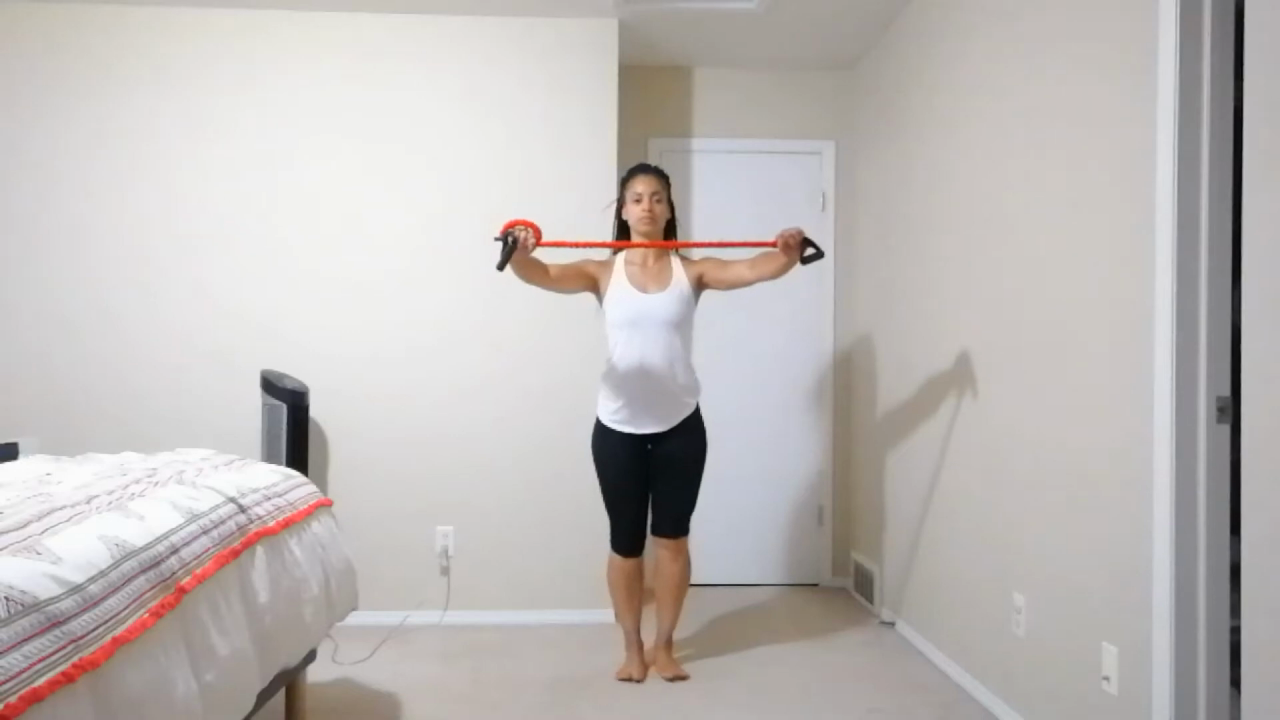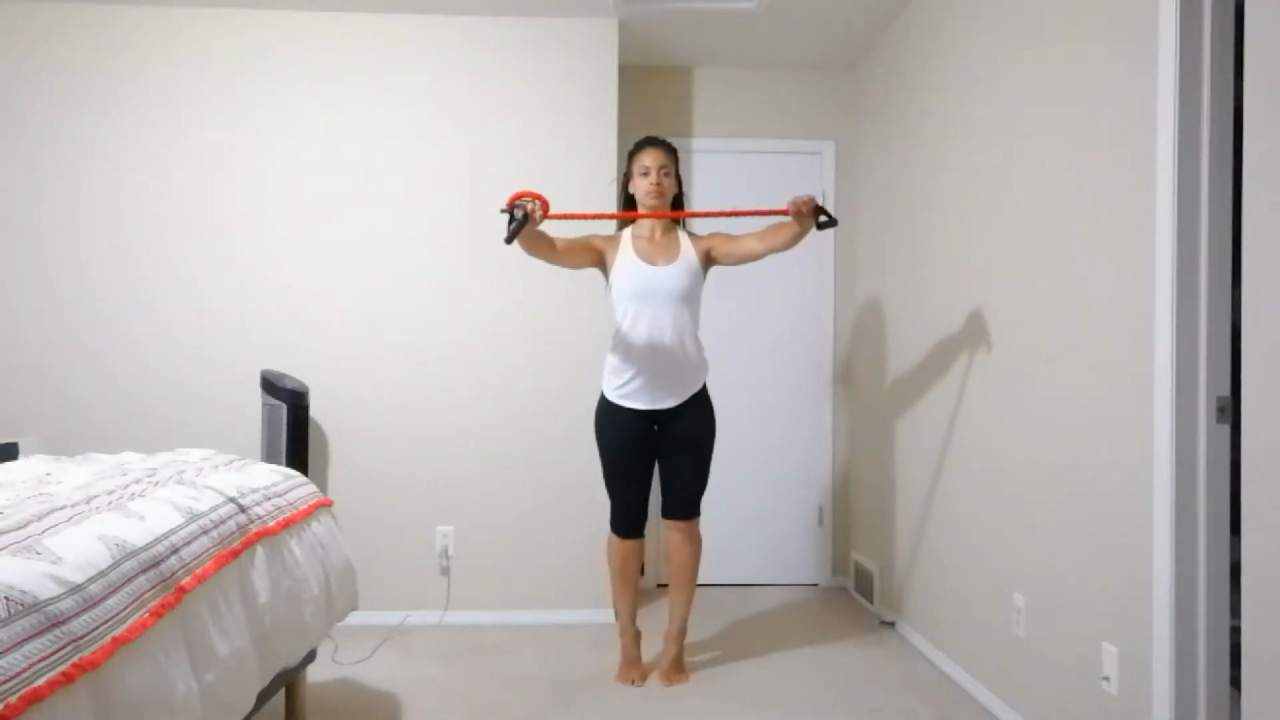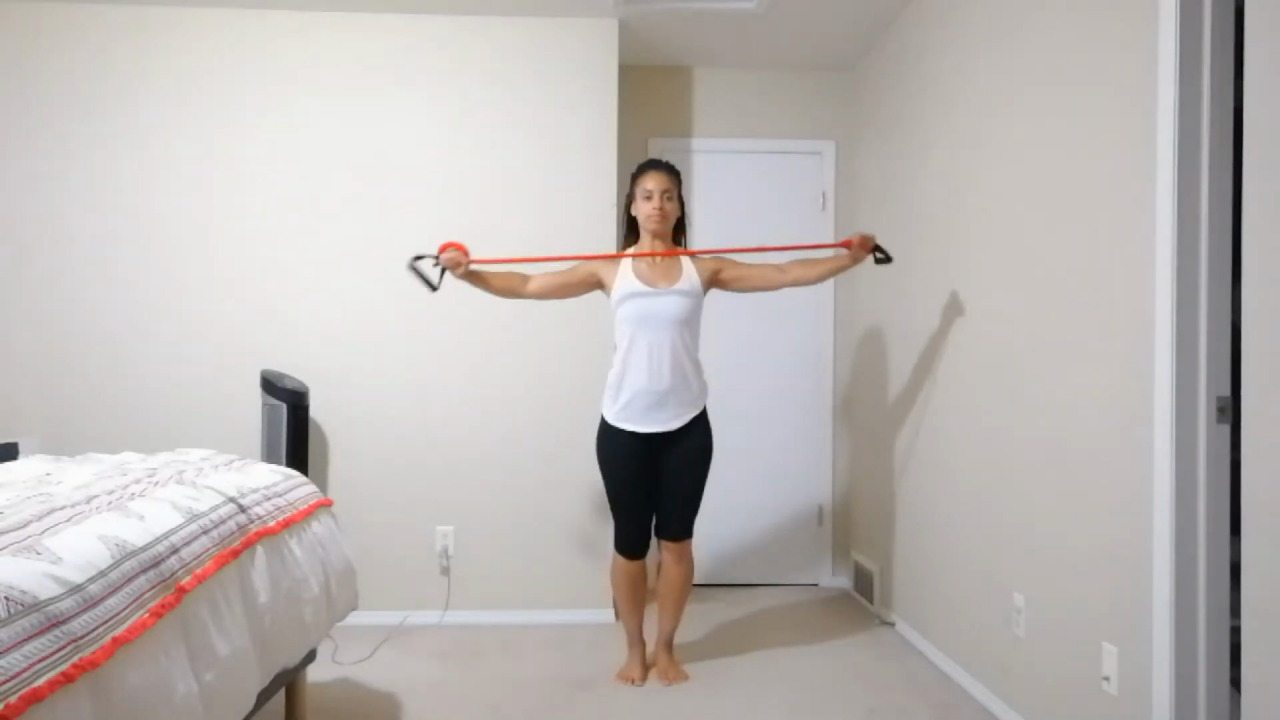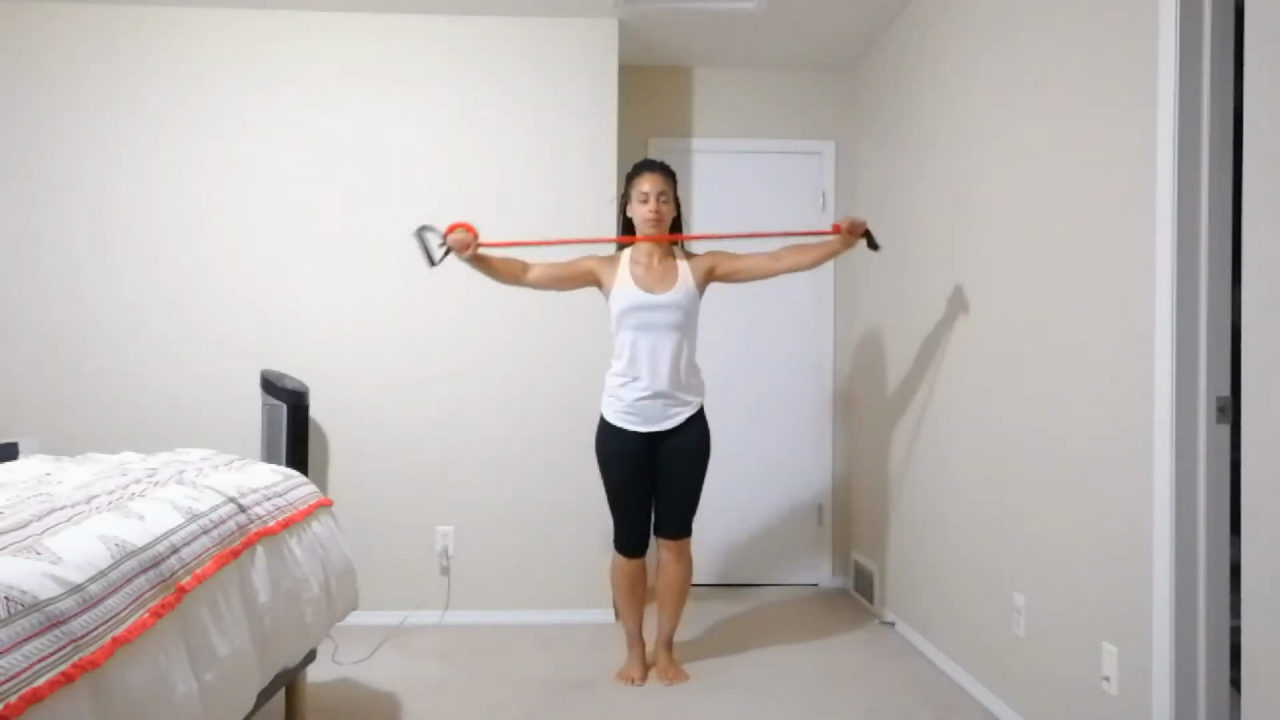
dt=1s
person 1, frame 1
left shoulder: (692, 271)
right shoulder: (603, 272)
left elbow: (753, 270)
right elbow: (545, 276)
left wrist: (790, 253)
right wrist: (519, 255)
left hip: (679, 426)
right hip: (619, 427)
left knee: (673, 538)
right knee: (625, 542)
left ankle: (664, 646)
right ankle: (632, 648)
person 1, frame 2
left shoulder: (700, 247)
right shoulder: (610, 247)
left elbow: (763, 242)
right elbow: (549, 250)
left wrist: (801, 223)
right wrist: (526, 228)
left hip: (687, 405)
right hip: (624, 405)
left knee: (683, 521)
right knee: (626, 523)
left ankle: (675, 644)
right ankle: (629, 643)
person 1, frame 3
left shoulder: (704, 269)
right shoulder: (608, 269)
left elbow: (784, 275)
right elbow: (529, 285)
left wrist: (848, 260)
right wrist: (469, 274)
left hip: (686, 427)
right hip: (624, 427)
left knee: (676, 541)
right knee: (630, 544)
left ankle: (665, 648)
right ankle: (634, 649)
person 1, frame 4
left shoulder: (700, 267)
right shoulder: (606, 268)
left elbow: (780, 261)
right elbow: (527, 274)
left wrist: (841, 243)
right wrist: (473, 256)
left hip: (683, 425)
right hip: (623, 426)
left knee: (675, 540)
right knee: (629, 543)
left ankle: (665, 648)
right ankle: (633, 650)
